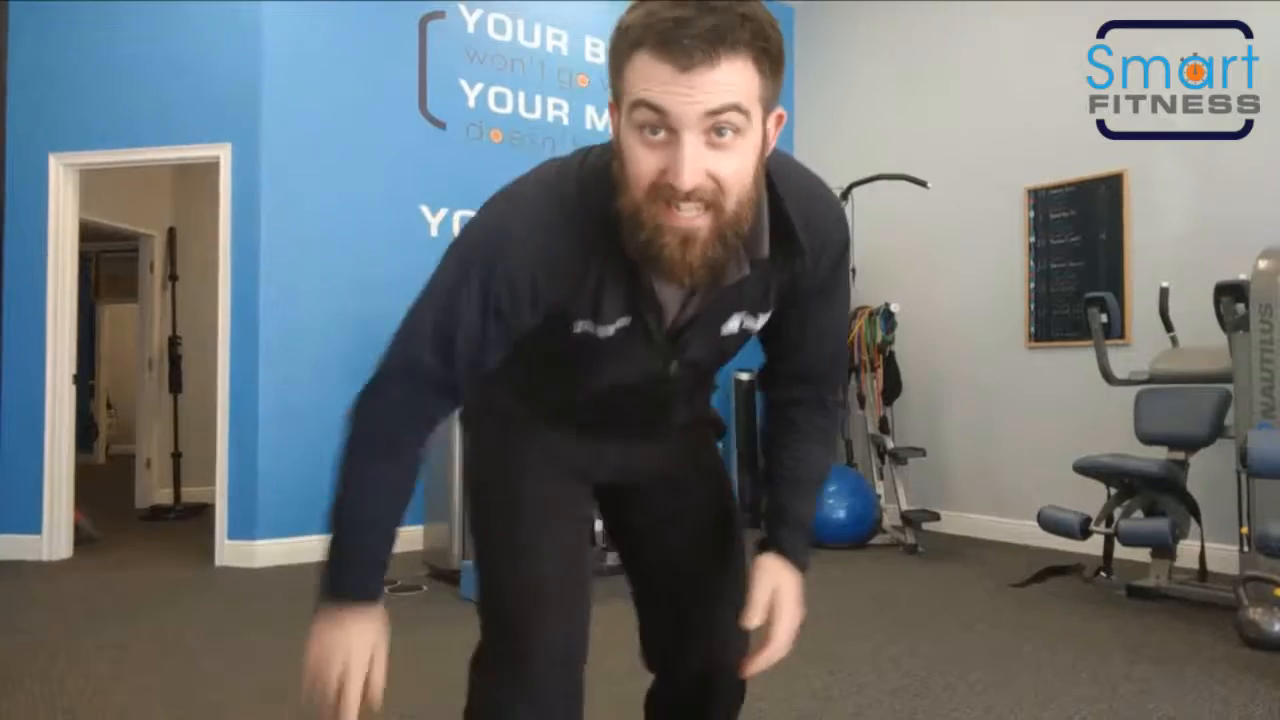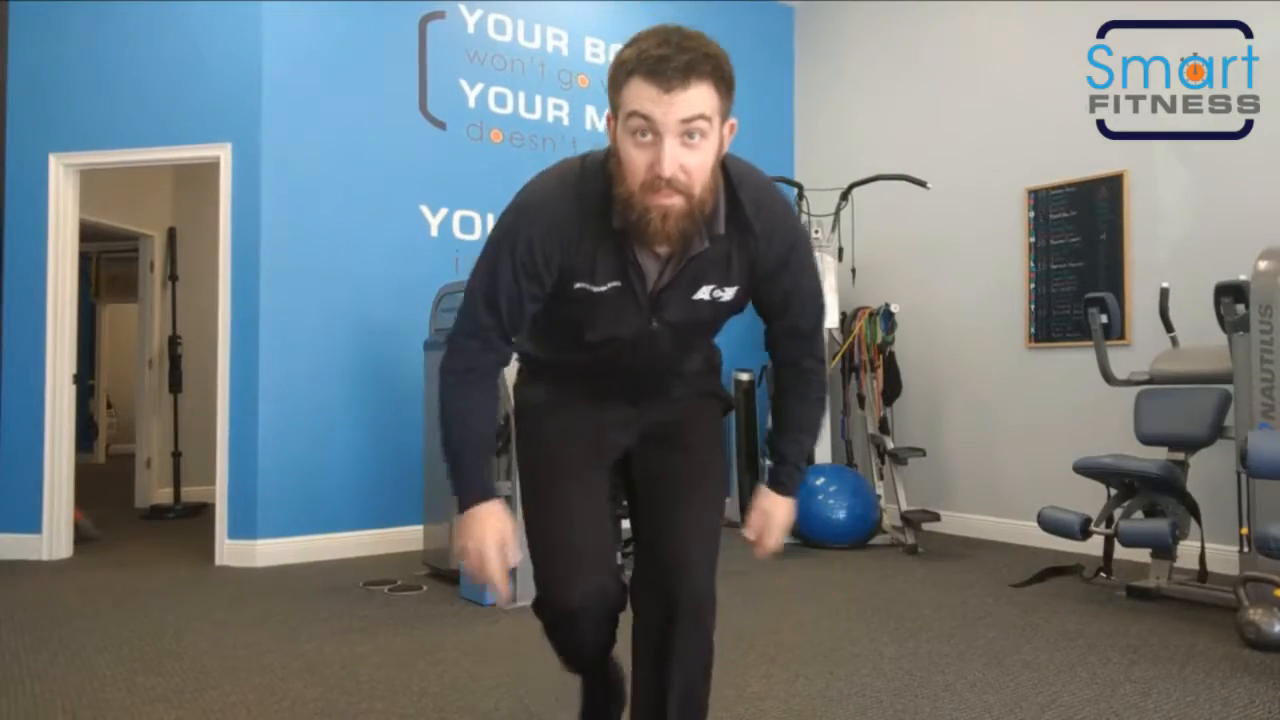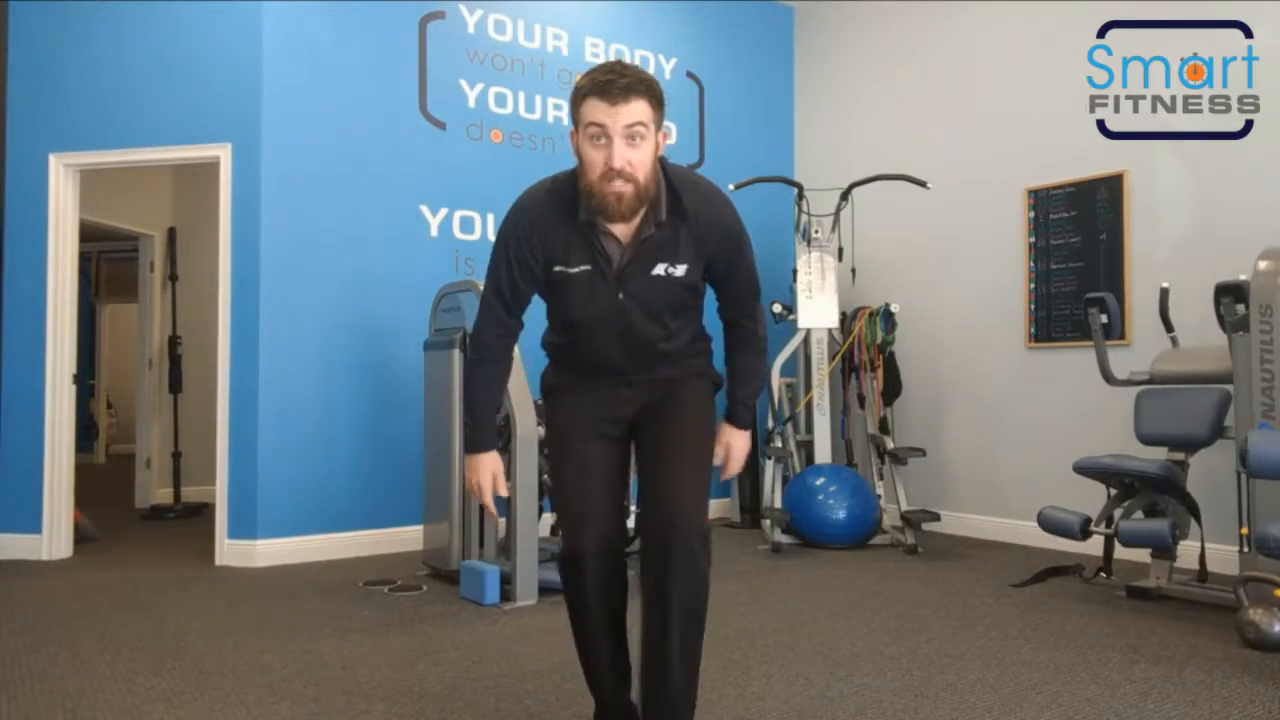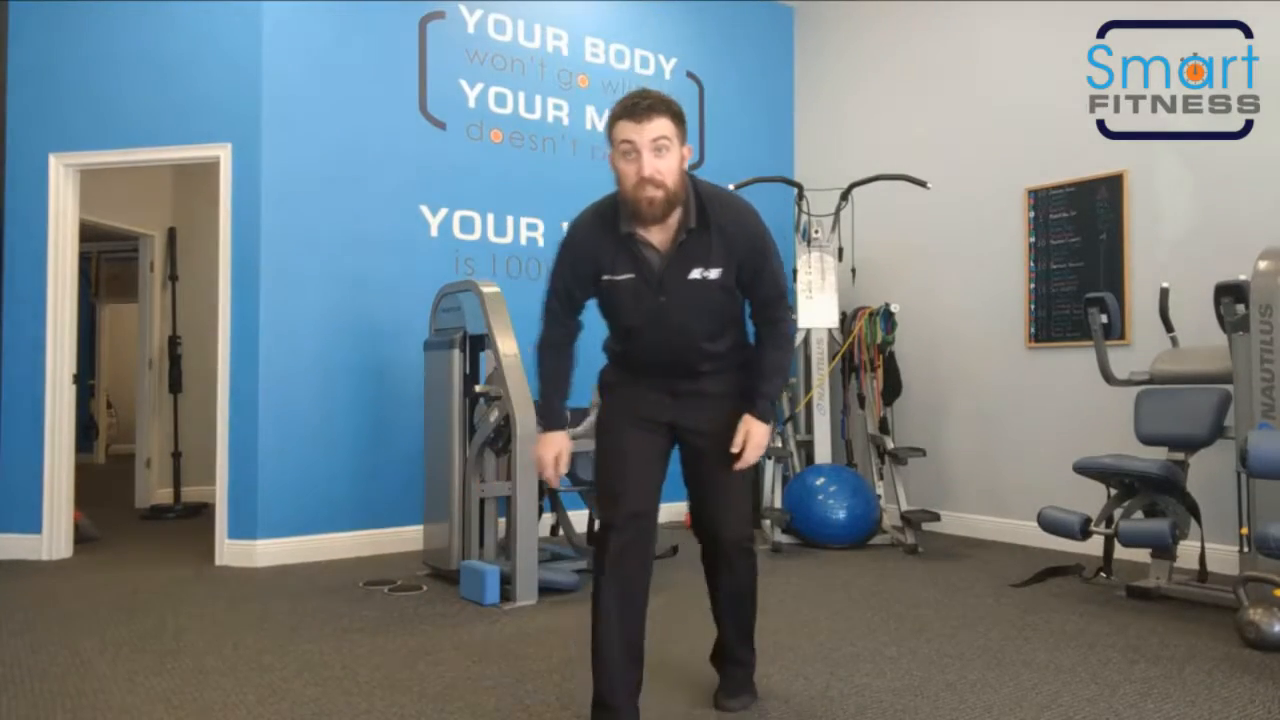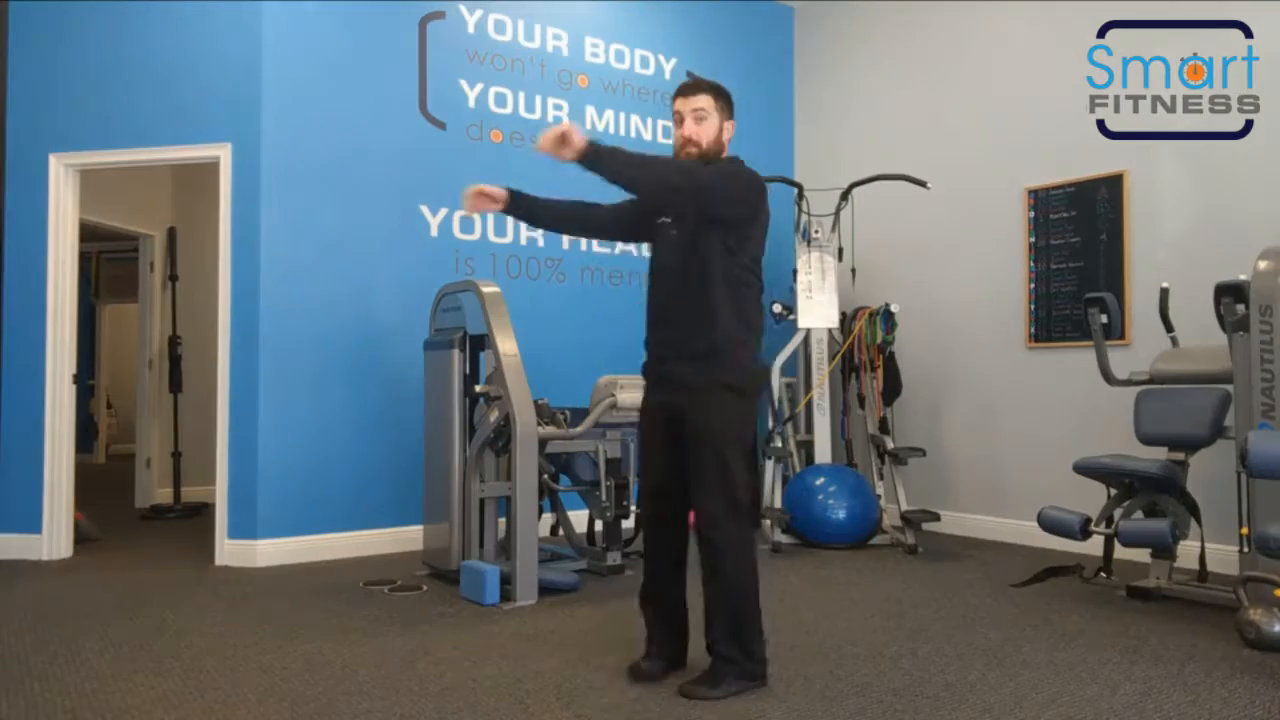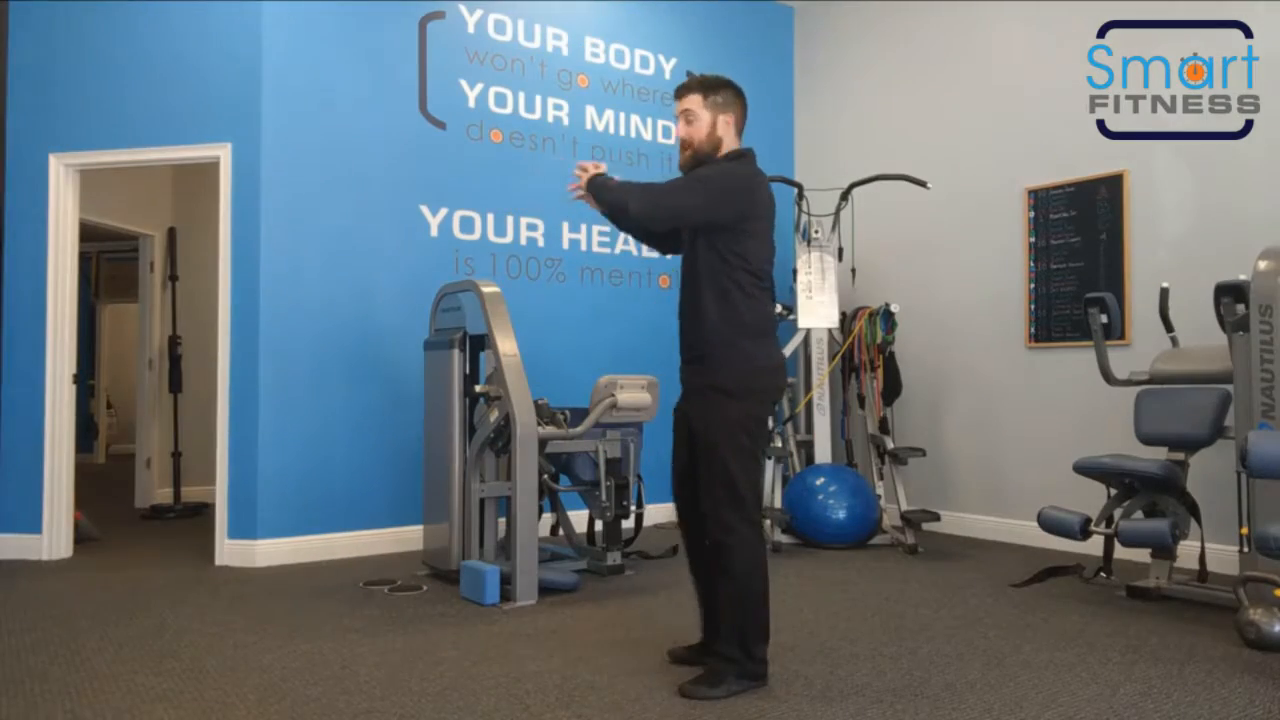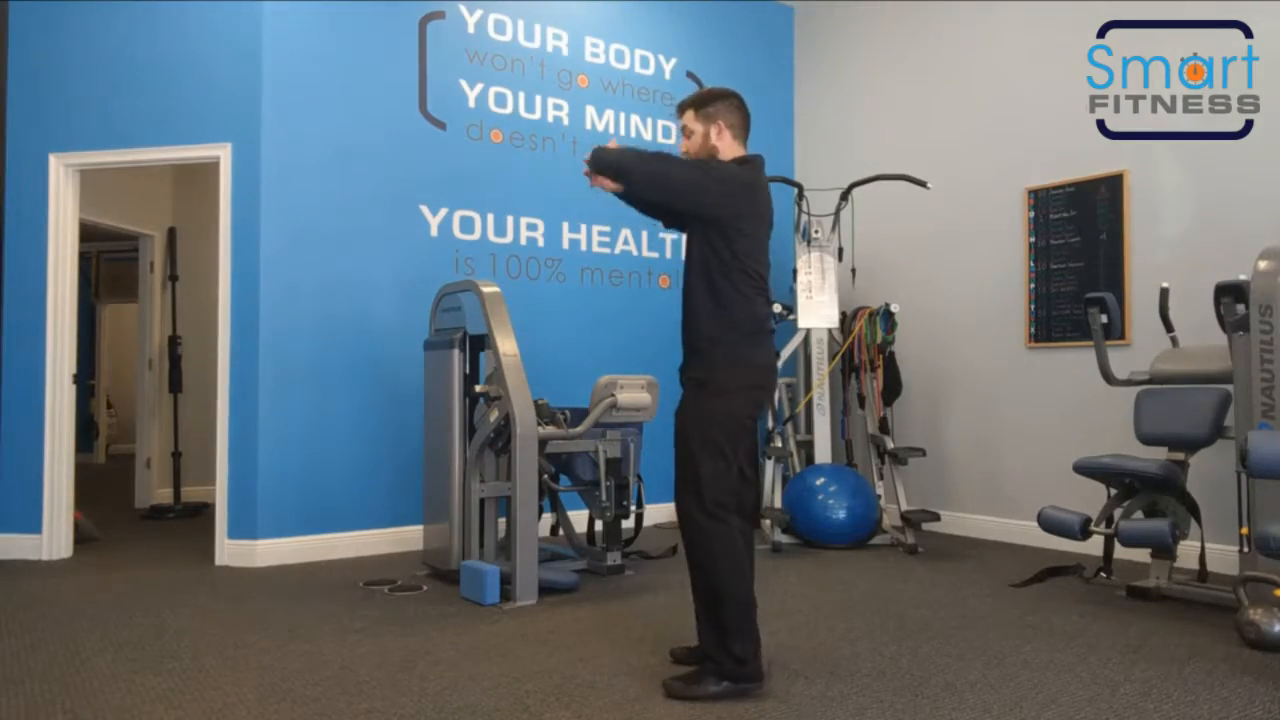
dt=0.5s
person 1, frame 1
left shoulder: (809, 224)
right shoulder: (532, 224)
left elbow: (806, 395)
right elbow: (401, 400)
left wrist: (786, 549)
right wrist: (352, 594)
left hip: (670, 431)
right hip: (532, 430)
left knee: (715, 661)
right knee: (537, 657)
person 1, frame 2
left shoulder: (765, 218)
right shoulder: (549, 208)
left elbow: (799, 350)
right elbow: (476, 347)
left wrist: (782, 478)
right wrist: (477, 495)
left hip: (681, 403)
right hip: (565, 400)
left knee: (681, 597)
right knee: (575, 596)
person 1, frame 3
left shoulder: (706, 211)
right shoulder: (537, 215)
left elbow: (744, 316)
right elbow: (495, 330)
left wrist: (740, 415)
right wrist: (481, 440)
left hip: (677, 382)
right hip: (582, 389)
left knee: (677, 535)
right knee: (588, 549)
person 1, frame 4
left shoulder: (735, 221)
right shoulder: (590, 233)
left elbow: (774, 321)
right elbow: (560, 329)
left wrist: (761, 408)
right wrist: (551, 422)
left hip: (720, 391)
right hip: (633, 392)
left knee: (729, 534)
right knee: (623, 531)
left ankle: (736, 663)
person 1, frame 5
left shoulder: (737, 190)
right shoulder: (665, 201)
left elbow: (677, 179)
right elbow: (600, 220)
left wrist: (588, 150)
right wrist: (512, 202)
left hip: (722, 386)
right hip: (667, 379)
left knee: (723, 518)
right knee: (660, 513)
left ankle: (740, 660)
right ankle: (665, 643)
person 1, frame 6
left shoulder: (737, 183)
right shoulder: (716, 184)
left elbow: (651, 204)
right elbow: (669, 233)
left wrist: (599, 186)
right wrist: (608, 199)
left hip: (737, 379)
right hip: (712, 376)
left knee: (731, 517)
right knee: (700, 512)
left ankle: (745, 659)
right ankle: (722, 638)
person 1, frame 7
left shoulder: (729, 183)
right shoulder: (730, 187)
left elbow: (636, 163)
right elbow: (673, 206)
left wrist: (605, 158)
right wrist: (622, 186)
left hip: (726, 374)
right hip: (734, 370)
left knee: (706, 509)
right knee: (728, 510)
left ankle: (734, 661)
right ankle: (729, 645)
